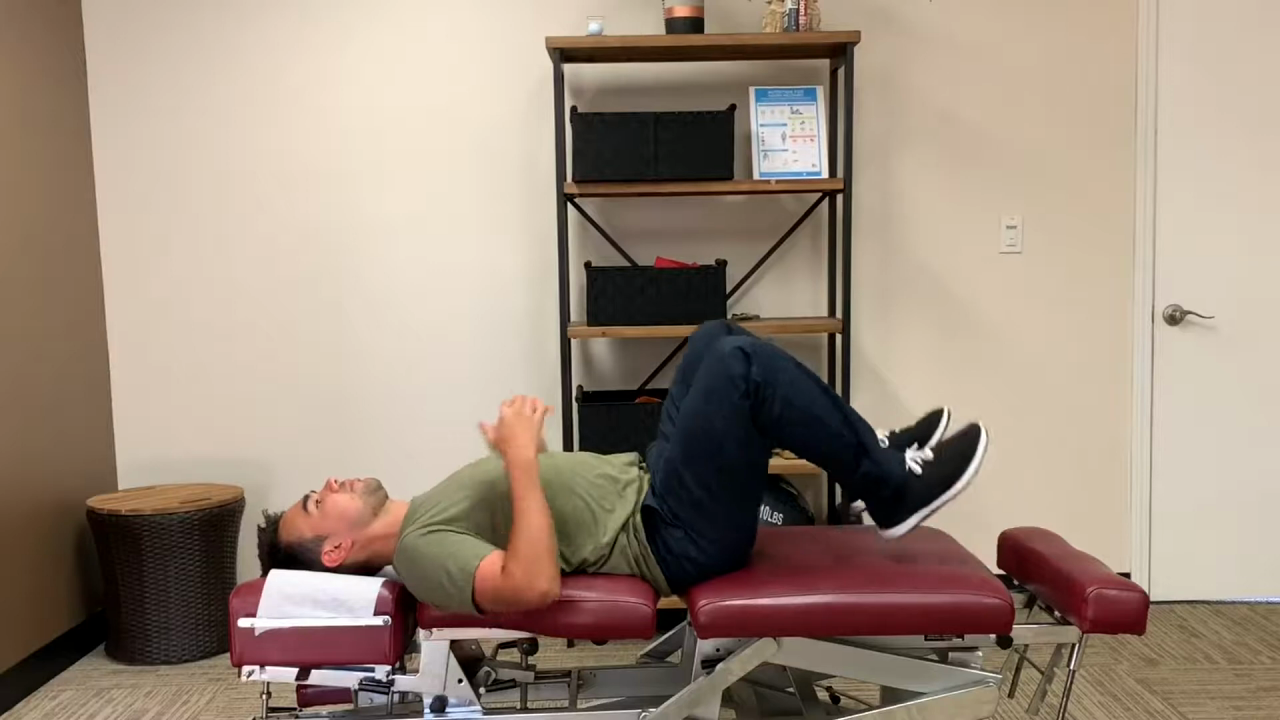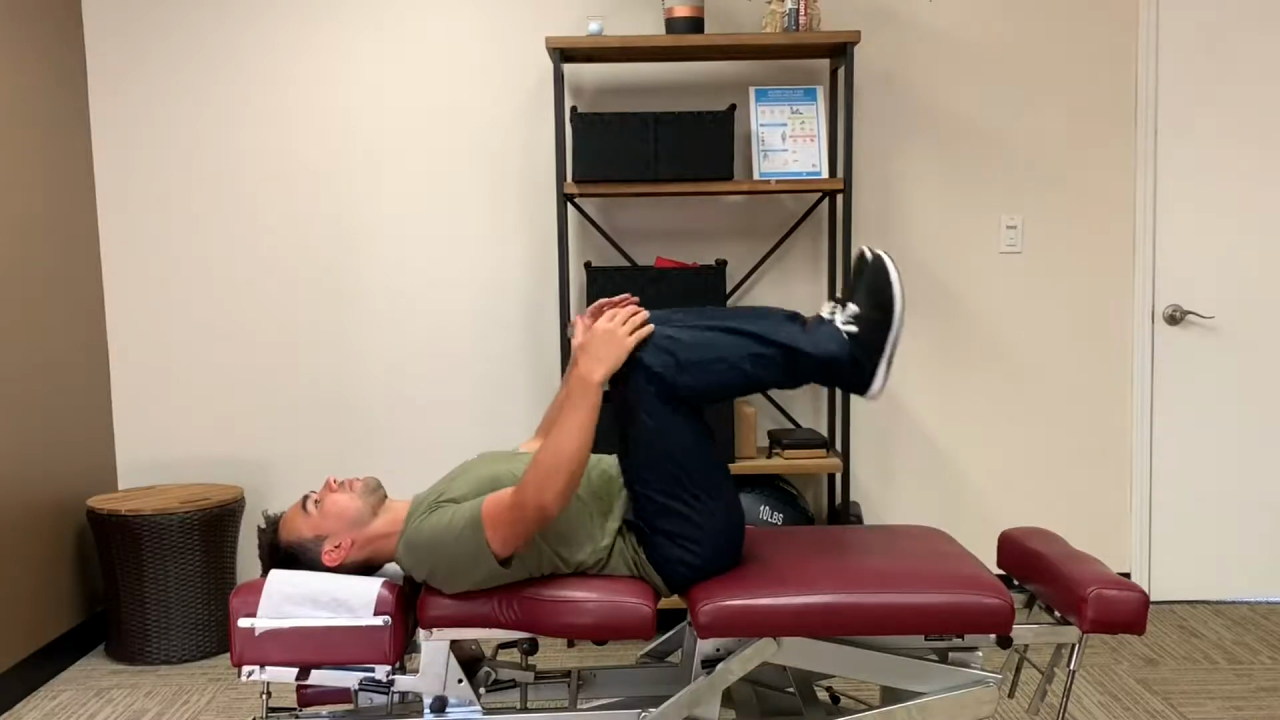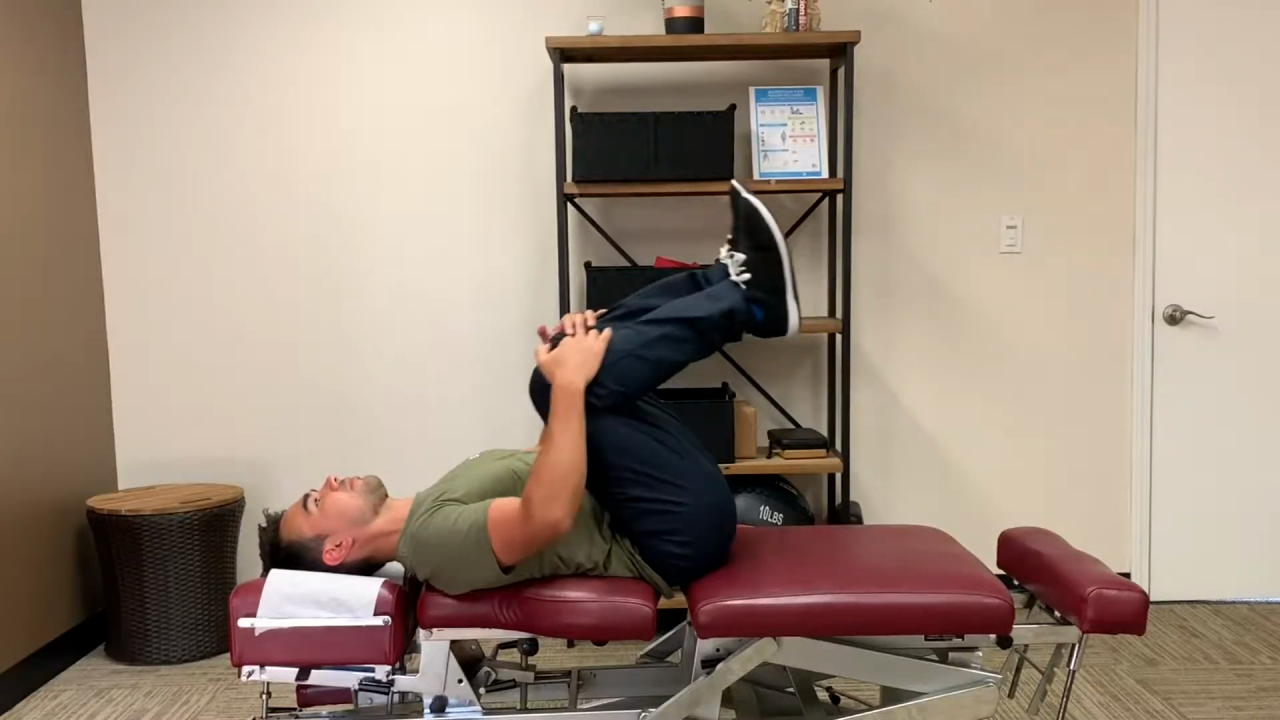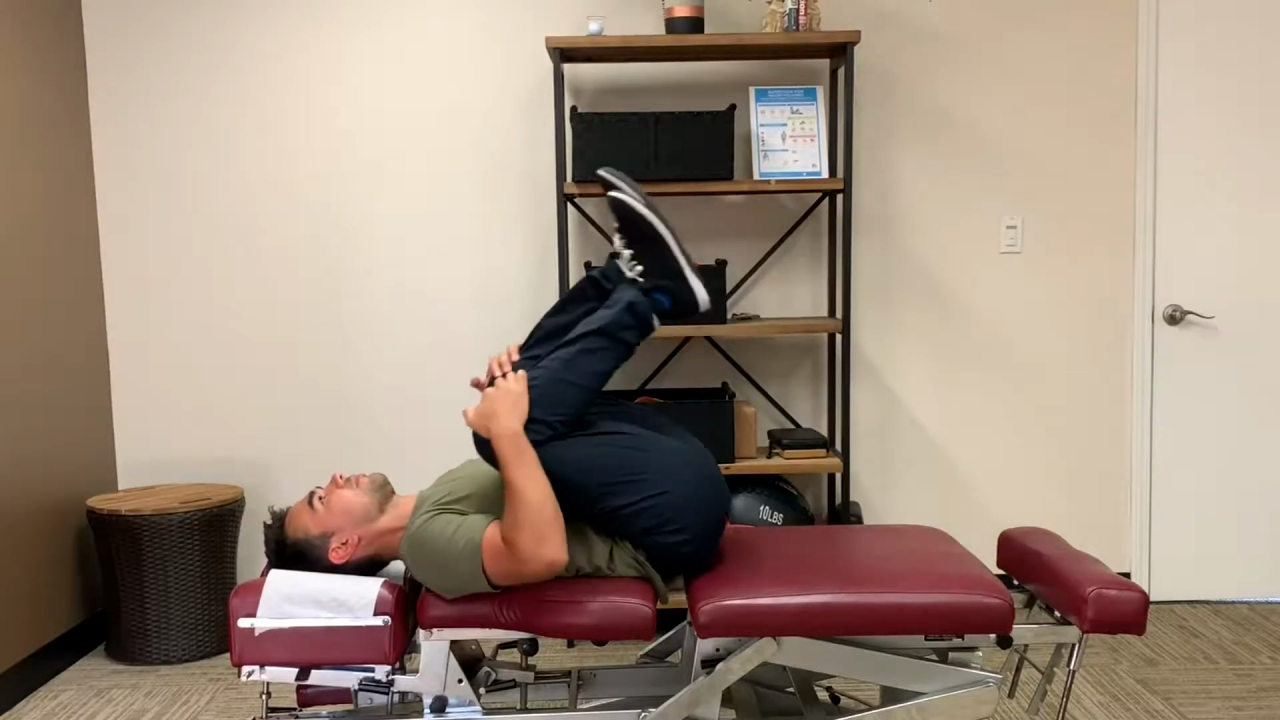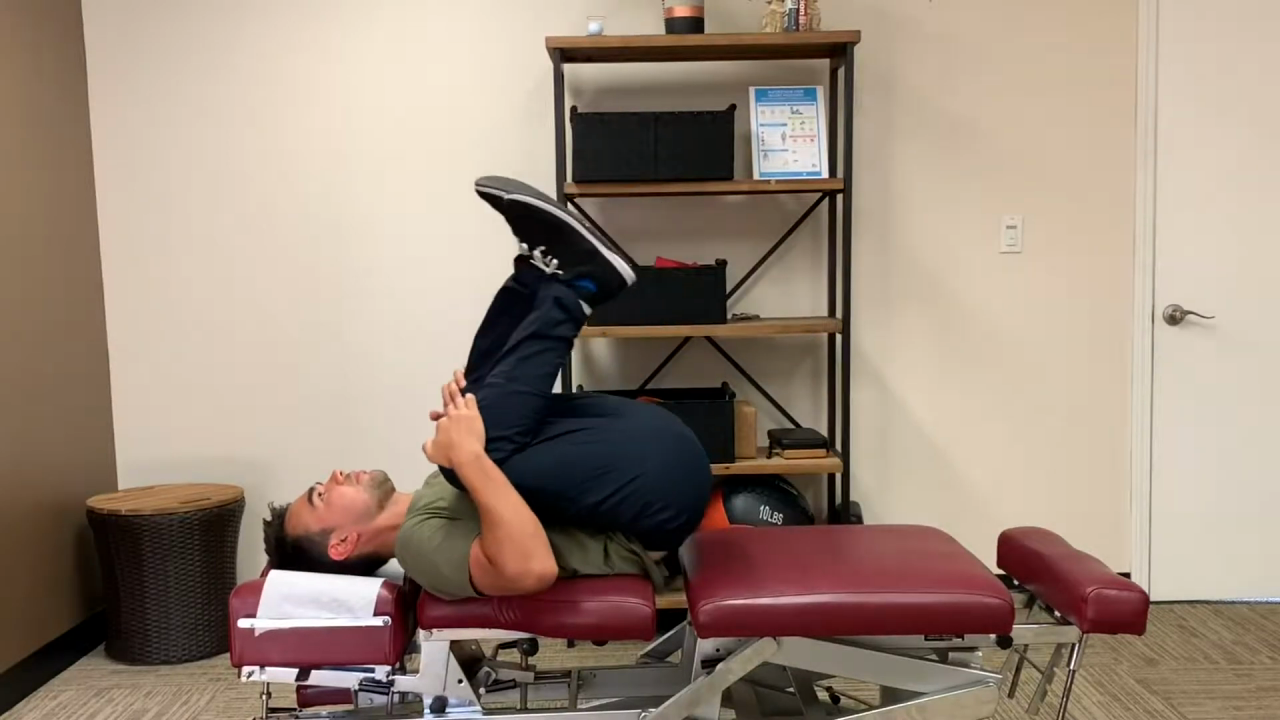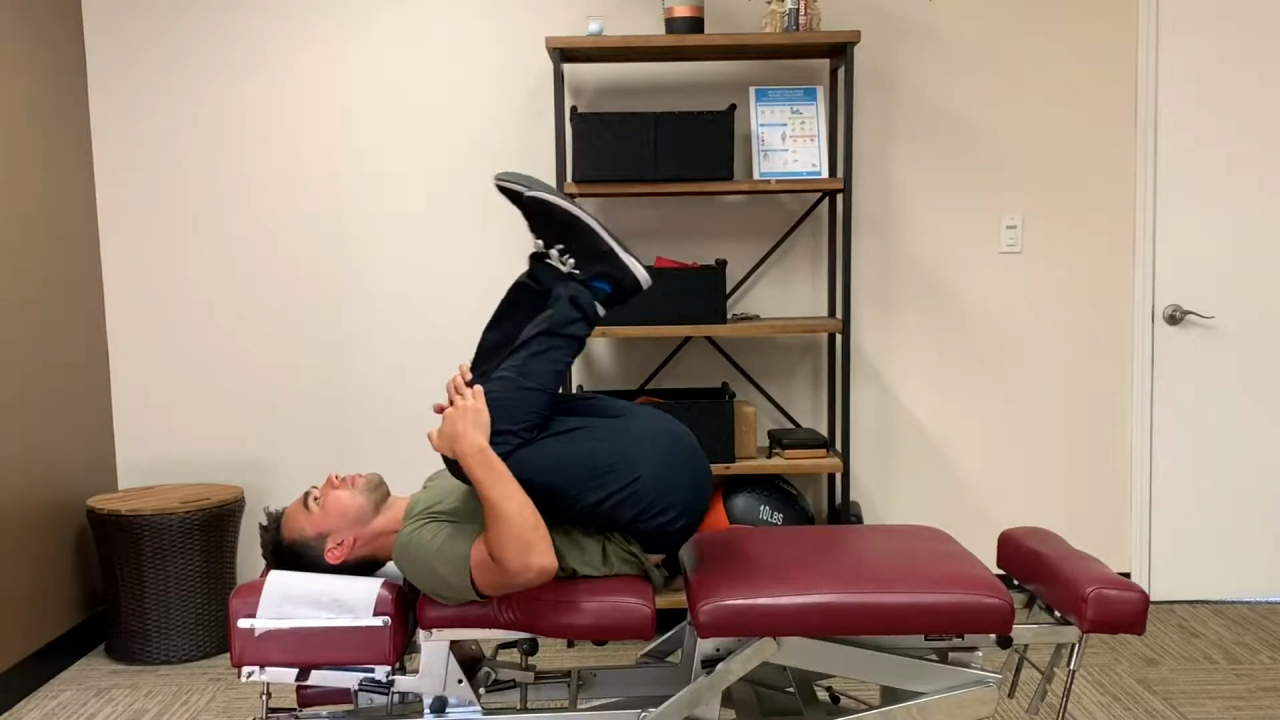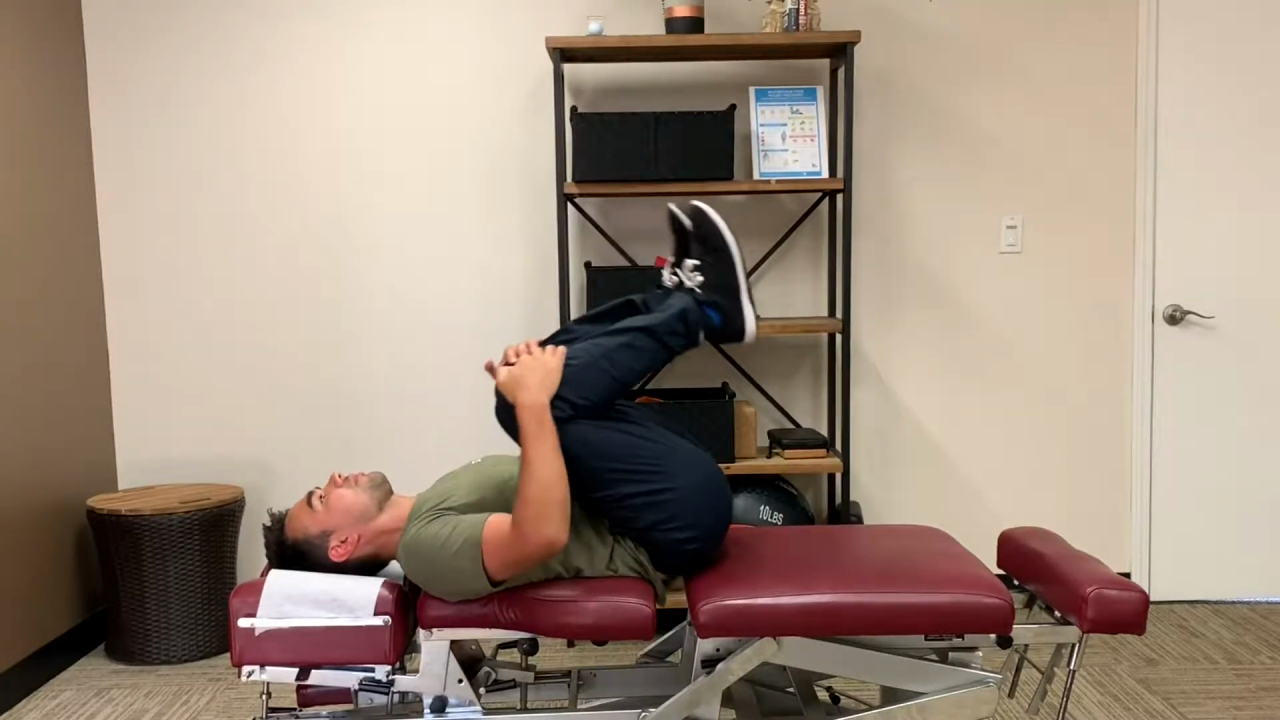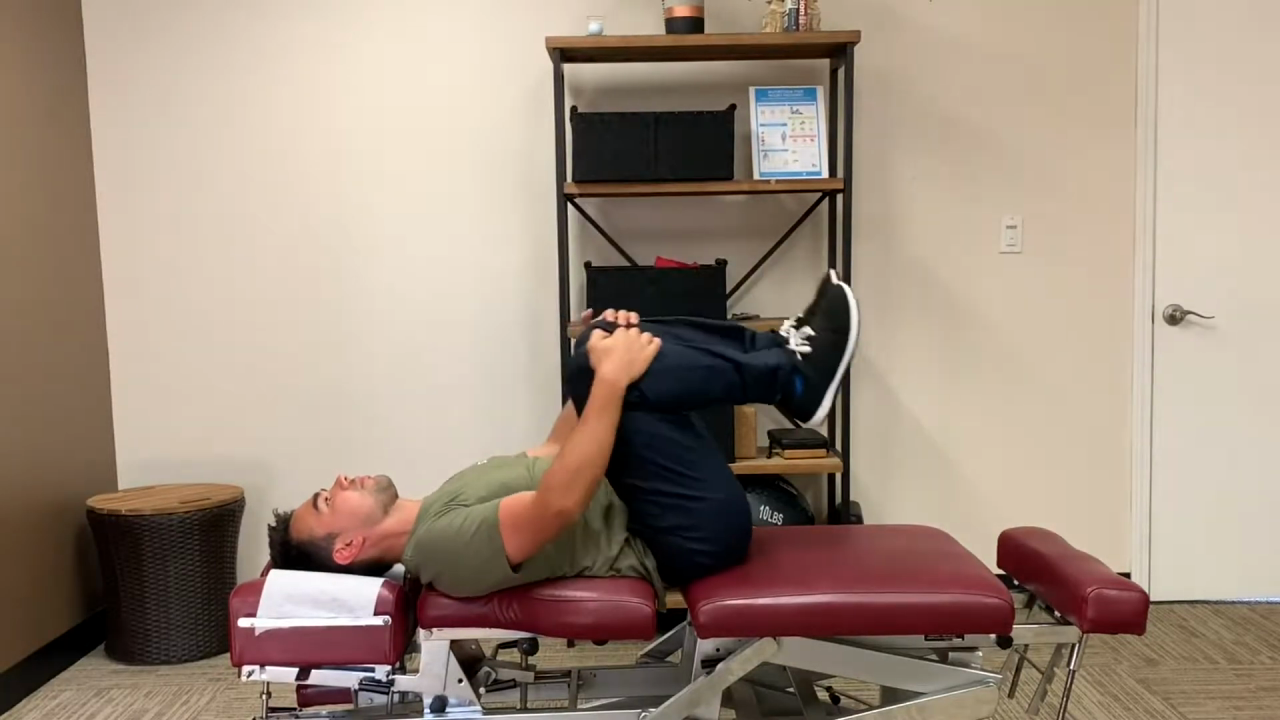
dt=0.4s
person 1, frame 1
left shoulder: (427, 514)
right shoulder: (420, 553)
right elbow: (535, 585)
left wrist: (517, 450)
right wrist: (519, 459)
left hip: (644, 484)
right hip: (674, 537)
left knee: (716, 341)
right knee: (739, 363)
left ankle: (872, 464)
right ankle: (892, 487)
person 1, frame 2
left shoulder: (435, 505)
right shoulder: (430, 544)
left elbow: (541, 449)
right elbow: (543, 500)
left wrist: (584, 359)
right wrist: (590, 373)
left hip: (627, 493)
right hip: (679, 543)
left knee: (644, 338)
right knee: (651, 359)
left ankle: (824, 337)
right ankle: (842, 352)
person 1, frame 3
left shoulder: (433, 509)
right shoulder: (433, 542)
left elbow: (545, 454)
right elbow: (549, 515)
left wrist: (572, 358)
right wrist: (571, 381)
left hip: (675, 514)
right hip: (680, 530)
left knee: (573, 362)
right knee: (558, 383)
left ankle: (732, 285)
right ankle: (745, 300)
person 1, frame 4
left shoulder: (435, 509)
right shoulder: (431, 543)
right elbow: (544, 553)
left wrist: (511, 389)
right wrist: (506, 428)
left hip: (669, 481)
right hip: (676, 509)
left knee: (535, 384)
left ankle: (637, 277)
right ankle: (646, 296)
person 1, frame 5
left shoulder: (431, 508)
right shoulder: (424, 545)
right elbow: (531, 568)
left wrist: (474, 416)
right wrist: (468, 455)
left ankle: (553, 276)
right ankle: (570, 286)
person 1, frame 6
left shoulder: (431, 507)
right shoulder: (423, 548)
right elbow: (532, 561)
left wrist: (473, 408)
right wrist: (471, 447)
left knee: (489, 401)
left ankle: (572, 276)
right ankle: (583, 287)
person 1, frame 7
left shoulder: (434, 511)
right shoulder: (427, 548)
left elbow: (548, 468)
right elbow: (544, 534)
left wrist: (529, 385)
right wrist: (531, 403)
left hip: (677, 495)
right hip: (681, 514)
left knee: (548, 371)
right knee: (541, 401)
left ankle: (688, 295)
right ankle: (700, 306)
person 1, frame 8
left shoulder: (449, 508)
right shoulder: (441, 545)
left elbow: (556, 450)
right elbow: (562, 505)
left wrist: (606, 366)
right wrist: (611, 379)
right hip: (695, 533)
left knee: (607, 347)
right knee: (595, 370)
left ankle: (783, 355)
right ankle: (792, 373)
